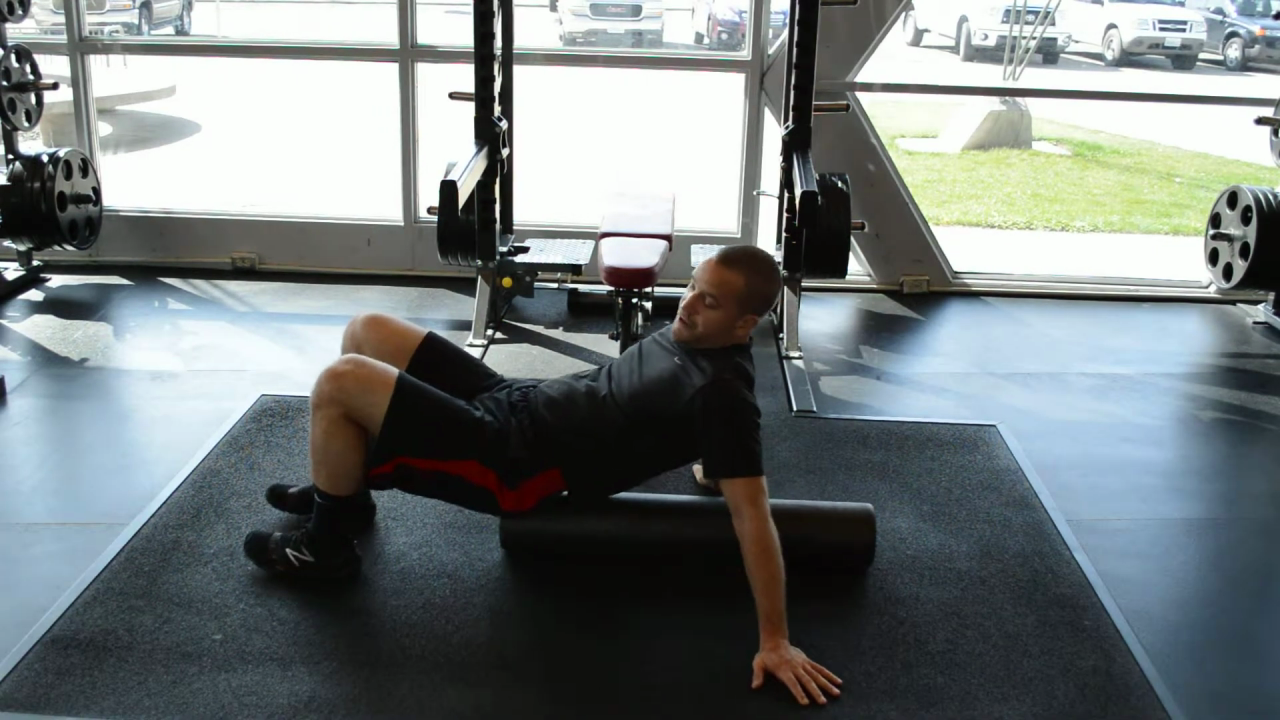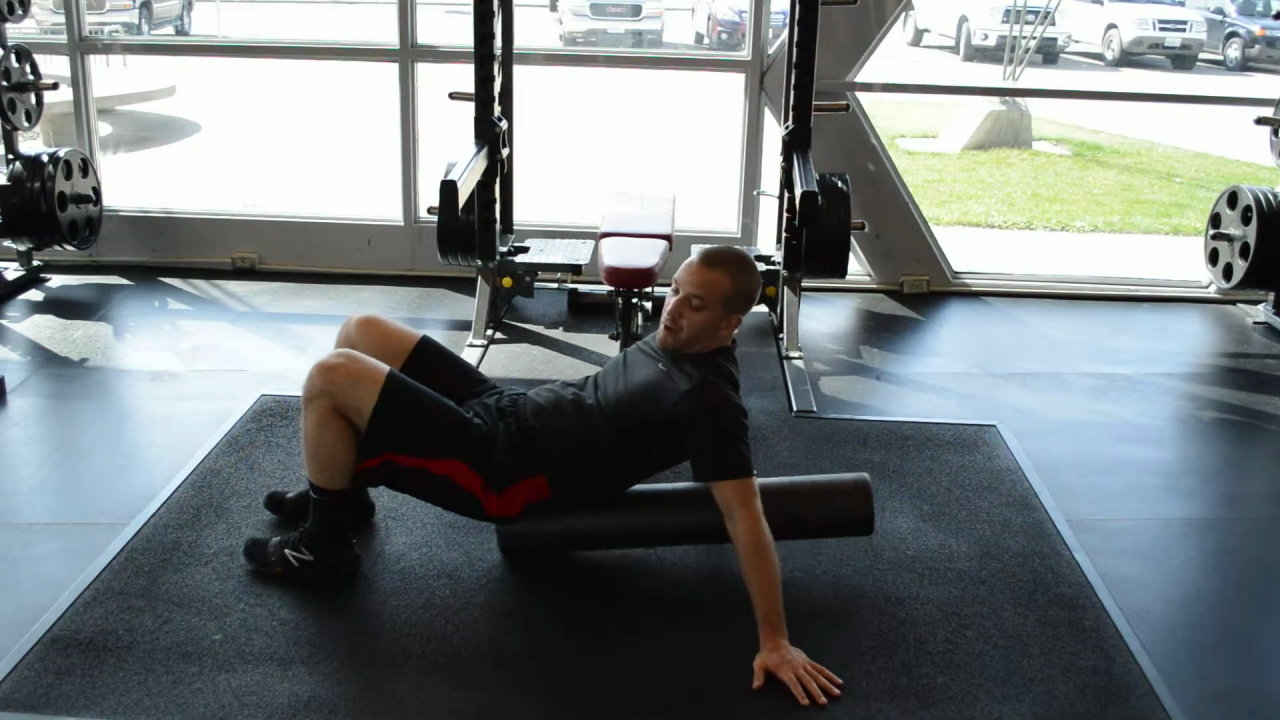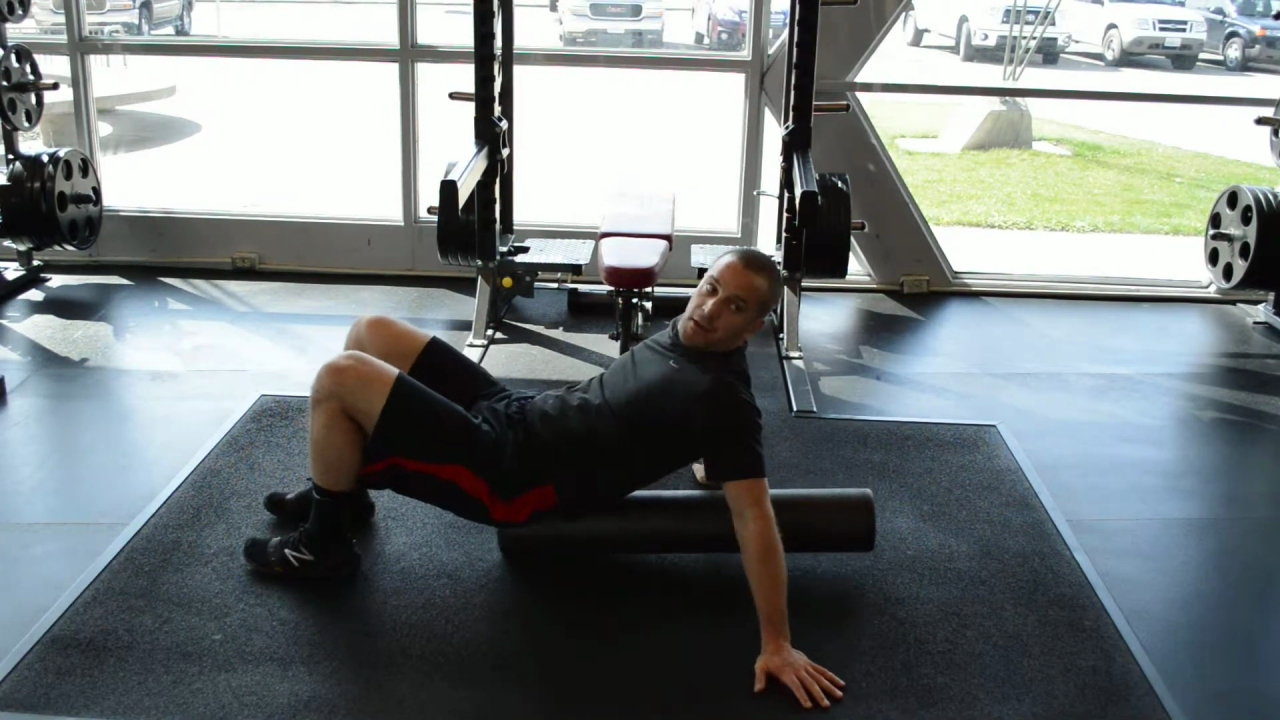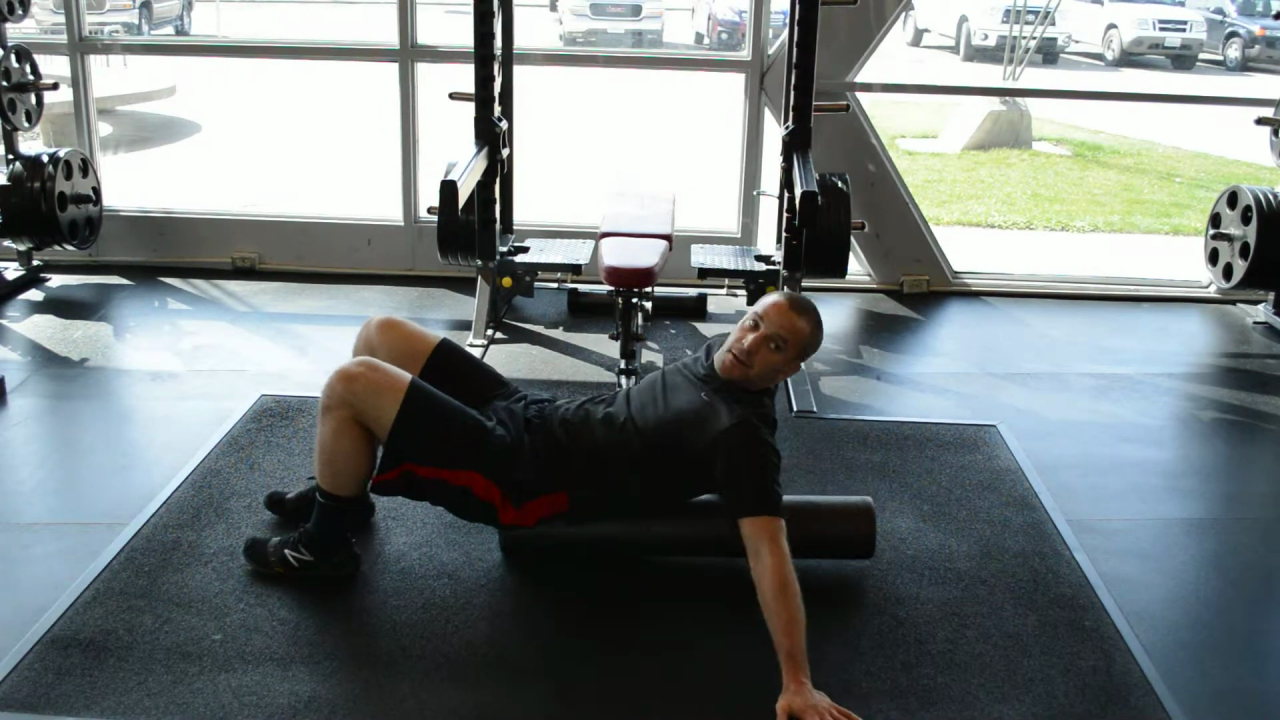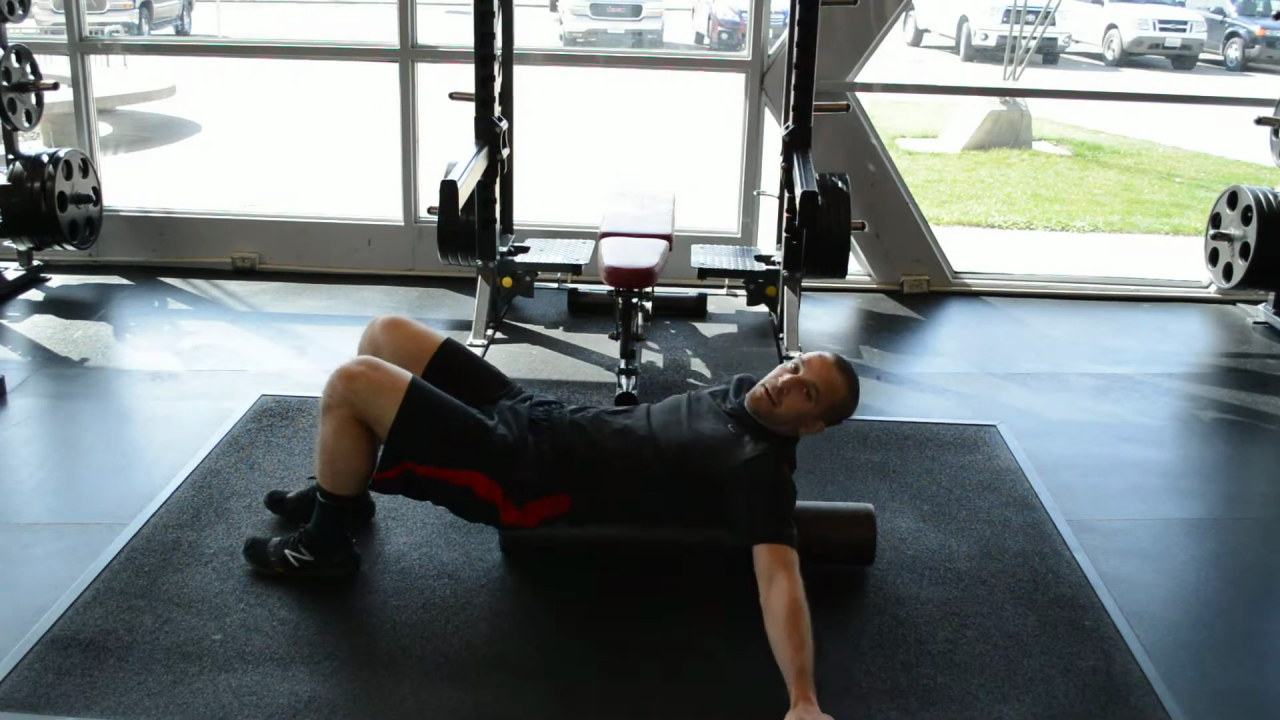
dt=0.3s
person 1, frame 1
left shoulder: (721, 393)
right shoulder: (697, 328)
left elbow: (751, 515)
left wrist: (774, 641)
left hip: (509, 460)
right hip: (513, 403)
left knee: (337, 386)
right knee: (366, 332)
left ankle: (326, 545)
right ankle: (344, 492)
person 1, frame 2
left shoulder: (707, 399)
right shoulder: (682, 334)
left elbow: (745, 518)
left wrist: (774, 642)
left hip: (498, 466)
right hip: (504, 412)
left knee: (328, 377)
right knee: (359, 333)
left ankle: (324, 545)
right ankle: (343, 496)
person 1, frame 3
left shoulder: (721, 398)
right shoulder: (688, 332)
left elbow: (753, 519)
left wrist: (776, 644)
left hip: (507, 472)
right hip: (512, 413)
left knee: (338, 379)
right knee: (370, 332)
left ankle: (323, 543)
right ankle: (343, 494)
person 1, frame 4
left shoulder: (743, 436)
right shoulder: (725, 357)
left elbow: (768, 554)
left hip: (519, 472)
right hip: (530, 418)
left knee: (348, 385)
right knee: (379, 334)
left ankle: (324, 544)
right ankle: (343, 492)
person 1, frame 5
left shoulder: (761, 468)
right shoulder: (749, 394)
left elbow: (779, 580)
left hip: (520, 476)
right hip: (535, 417)
left knee: (350, 384)
right knee: (385, 333)
left ankle: (323, 545)
right ankle: (343, 494)
